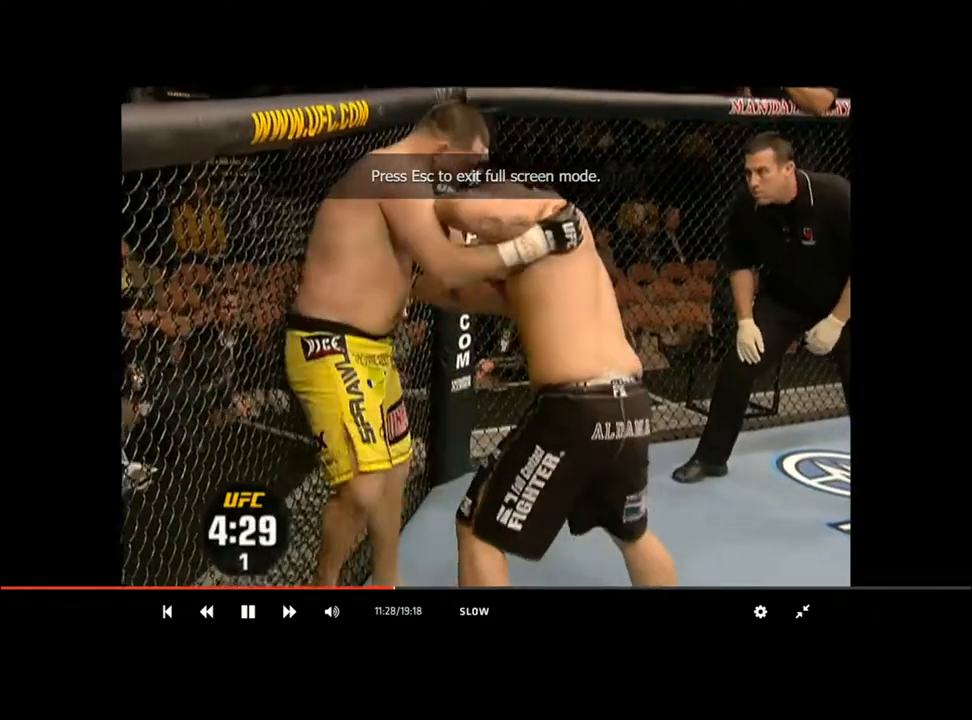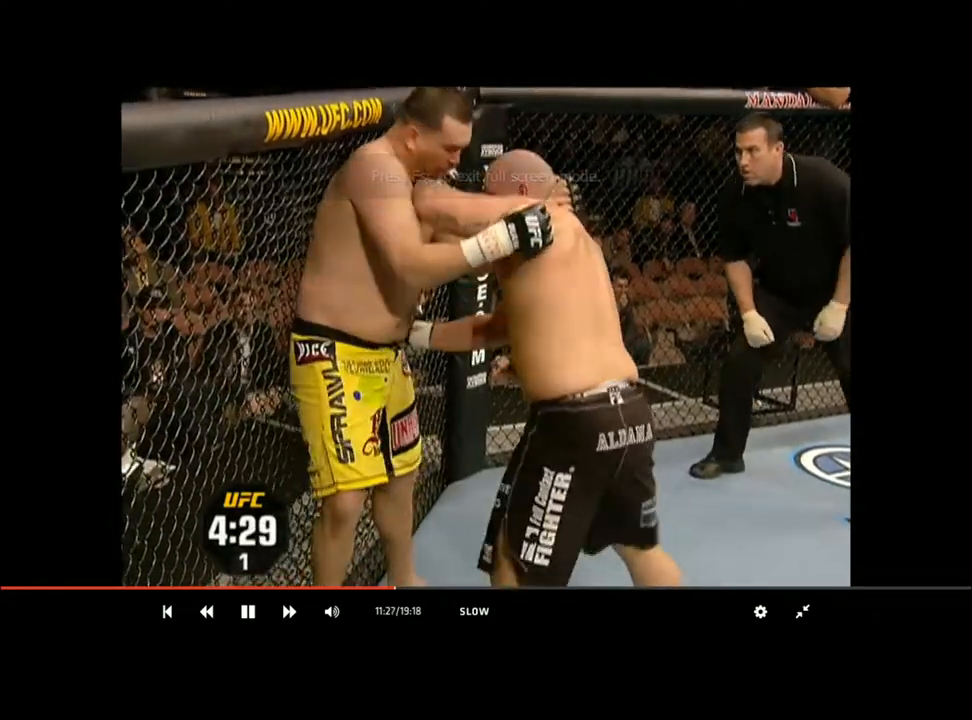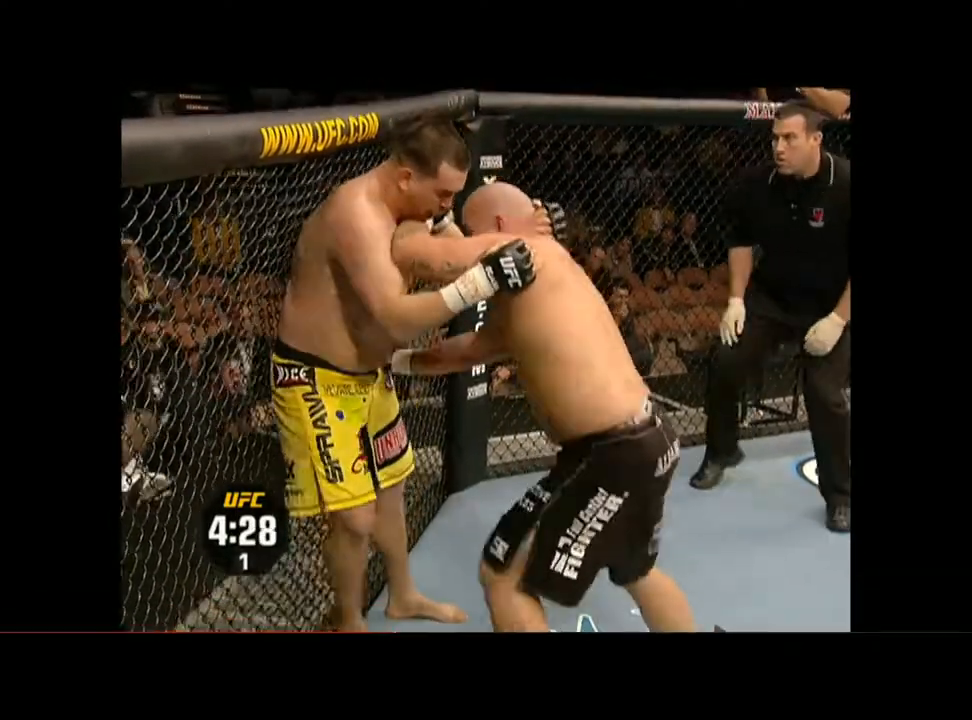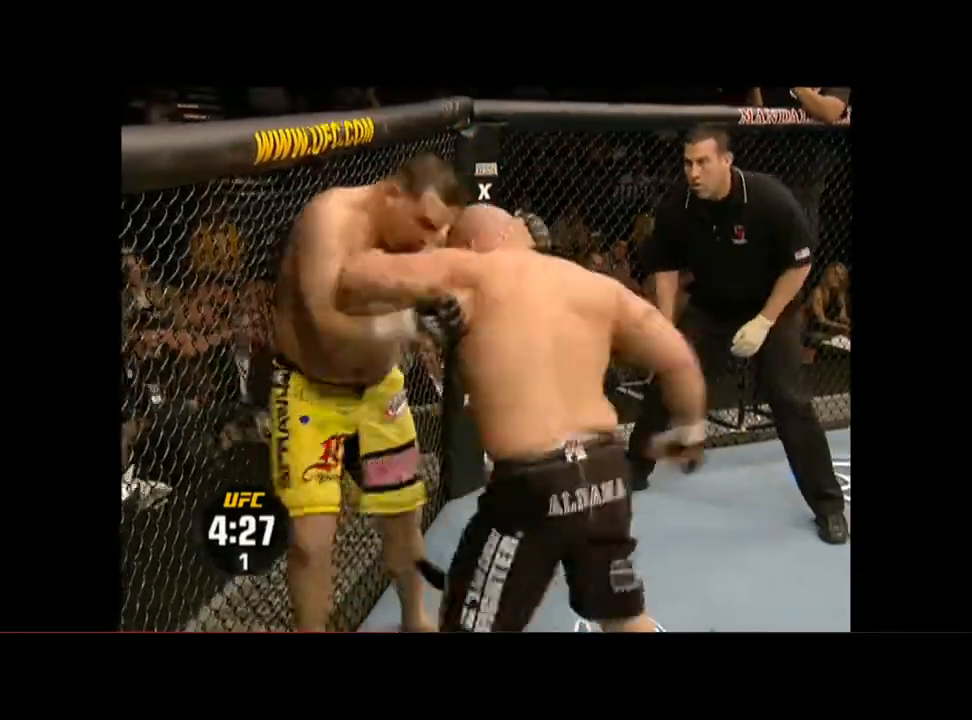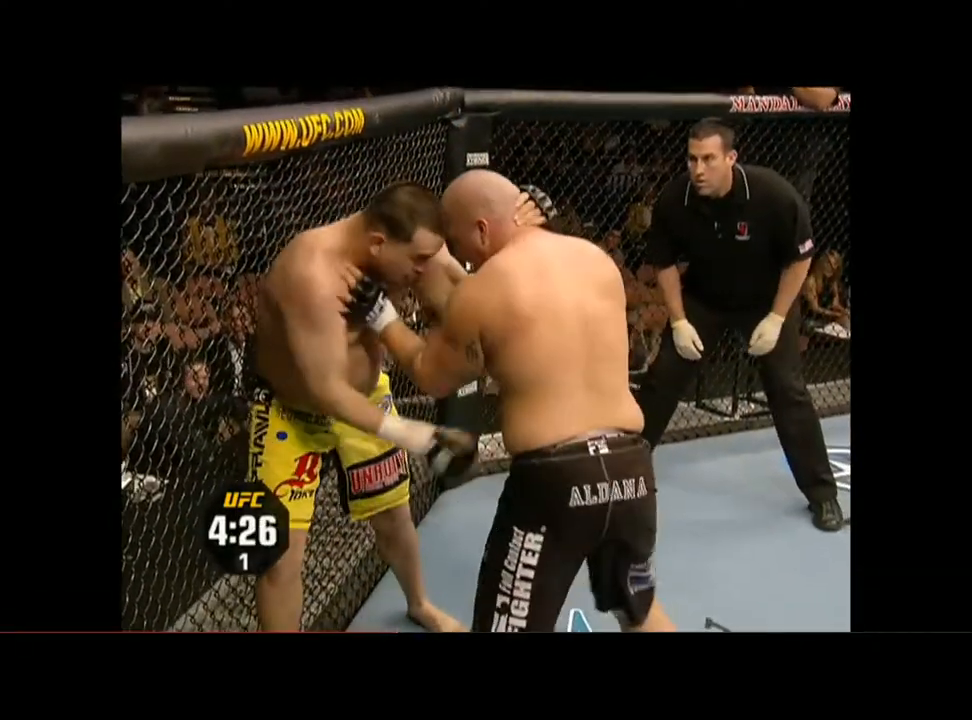
dt=0.7s
person 1, frame 1
left shoulder: (396, 175)
right shoulder: (397, 175)
right elbow: (446, 268)
right wrist: (534, 244)
left hip: (369, 348)
right hip: (332, 349)
left knee: (393, 473)
right knee: (362, 489)
left ankle: (386, 582)
right ankle: (322, 591)
person 1, frame 2
left shoulder: (410, 178)
right shoulder: (375, 169)
right elbow: (413, 267)
right wrist: (501, 239)
left hip: (386, 355)
right hip: (334, 356)
left knee: (400, 479)
right knee: (344, 503)
left ankle: (404, 581)
person 1, frame 3
left shoulder: (398, 208)
right shoulder: (358, 213)
right elbow: (396, 317)
left wrist: (508, 239)
right wrist: (481, 282)
left hip: (366, 373)
right hip: (312, 379)
left knee: (389, 490)
right knee: (356, 520)
left ankle: (403, 597)
right ankle: (350, 626)
person 1, frame 4
left shoulder: (426, 229)
right shoulder: (331, 215)
right elbow: (334, 329)
right wrist: (415, 319)
left hip: (379, 388)
right hip: (306, 391)
left knee: (403, 519)
right knee: (312, 542)
left ankle: (415, 618)
right ankle: (312, 632)
person 1, frame 5
left shoulder: (405, 247)
right shoulder: (313, 271)
right elbow: (325, 392)
right wrist: (423, 439)
left hip: (365, 393)
right hip: (292, 405)
left knee: (392, 512)
right knee: (281, 557)
left ankle: (419, 603)
person 2, frame 1
left shoulder: (552, 214)
left elbow: (465, 209)
right elbow: (462, 293)
left wrist: (442, 203)
left hip: (575, 411)
right hip: (631, 407)
left knee: (478, 534)
right knee: (632, 534)
person 2, frame 2
right shoulder: (573, 240)
right elbow: (494, 327)
right wrist: (420, 333)
left hip: (571, 423)
right hip: (629, 413)
left knee: (514, 572)
right knee: (640, 547)
person 2, frame 3
right shoulder: (531, 283)
right elbow: (473, 347)
right wrist: (399, 359)
left hip: (612, 454)
right hip: (646, 440)
left knee: (506, 582)
right knee: (637, 573)
person 2, frame 4
left shoulder: (469, 272)
right shoulder: (597, 286)
left elbow: (356, 275)
right elbow: (677, 361)
right wrist: (689, 427)
left hip: (533, 488)
right hip: (603, 473)
left knee: (466, 628)
right knee: (624, 615)
person 2, frame 5
left shoulder: (482, 294)
right shoulder: (597, 258)
left elbow: (429, 377)
left wrist: (380, 315)
left hip: (555, 481)
right hip: (631, 467)
left knee: (508, 627)
right knee: (637, 612)
person 3, frame 1
left shoulder: (837, 197)
right shoulder: (746, 208)
right elbow: (741, 266)
left wrist: (836, 321)
right wrist: (745, 321)
left hip: (841, 303)
right hip: (782, 298)
right knee: (736, 368)
right ankle: (711, 457)
person 3, frame 2
left shoulder: (824, 181)
right shoulder: (736, 196)
left elbow: (851, 245)
right elbow: (735, 258)
left wrist: (838, 306)
right wrist: (749, 313)
left hip: (835, 293)
right hip: (775, 293)
left knee: (850, 373)
right knee: (738, 363)
right ankle: (727, 453)
person 3, frame 3
left shoulder: (846, 186)
right shoulder: (757, 184)
right elbow: (741, 242)
left wrist: (837, 318)
right wrist: (735, 300)
left hip: (829, 305)
right hip: (768, 297)
left knee: (825, 396)
right knee: (725, 368)
left ankle: (839, 494)
right ankle: (722, 453)
person 3, frame 4
left shoulder: (771, 200)
right shoulder: (676, 207)
left elbow: (799, 264)
right elbow: (664, 266)
left wrist: (763, 323)
right wrist: (665, 324)
left hip: (769, 312)
right hip: (708, 309)
left knee: (790, 402)
left ankle: (828, 504)
right ankle: (634, 469)
person 3, frame 5
left shoulder: (774, 195)
right shoulder: (673, 200)
left elbow: (800, 257)
right elbow: (664, 262)
left wrist: (776, 319)
right wrist: (679, 321)
left hip: (767, 298)
right hip: (702, 297)
left knee: (787, 389)
right knee: (664, 375)
left ankle: (822, 492)
